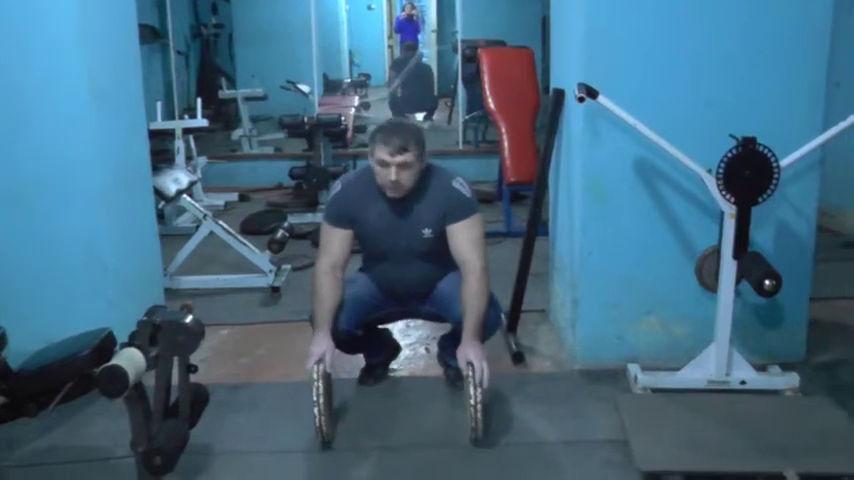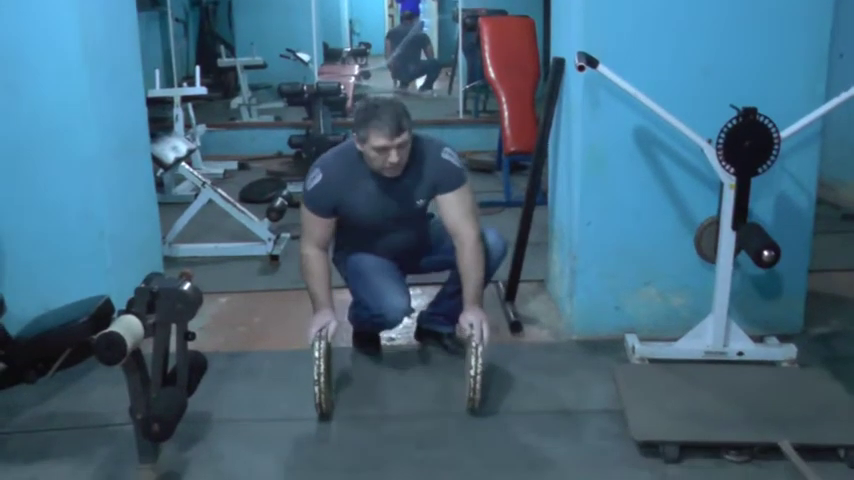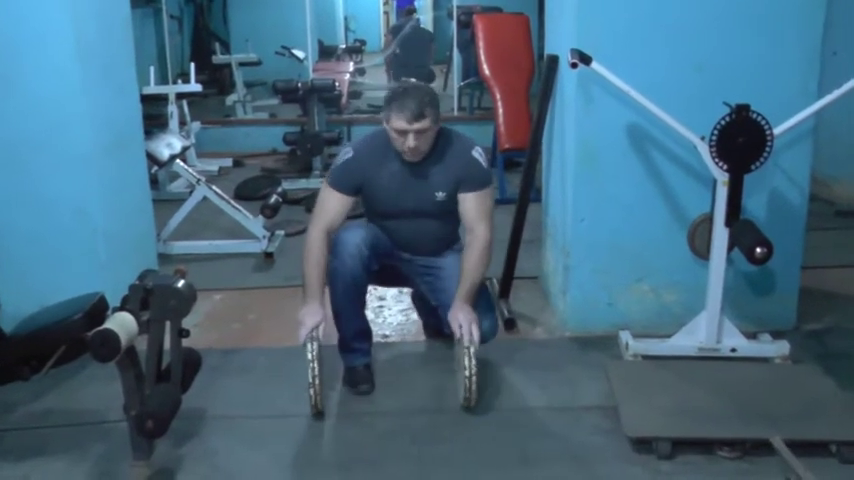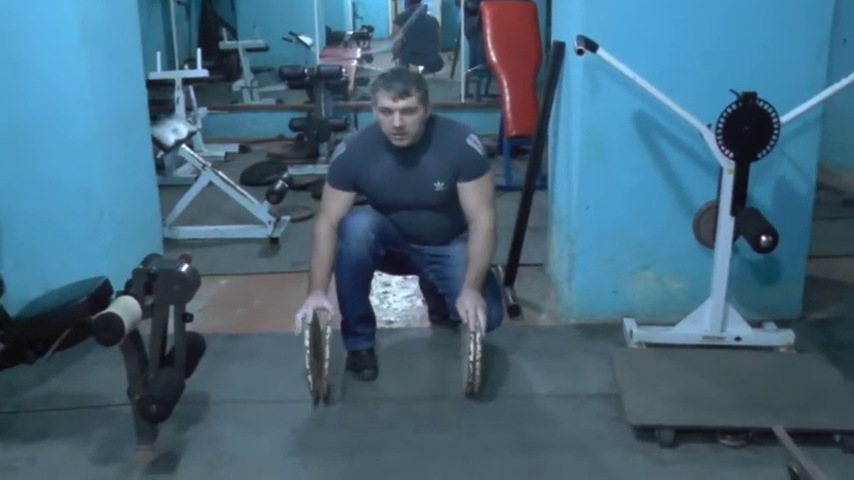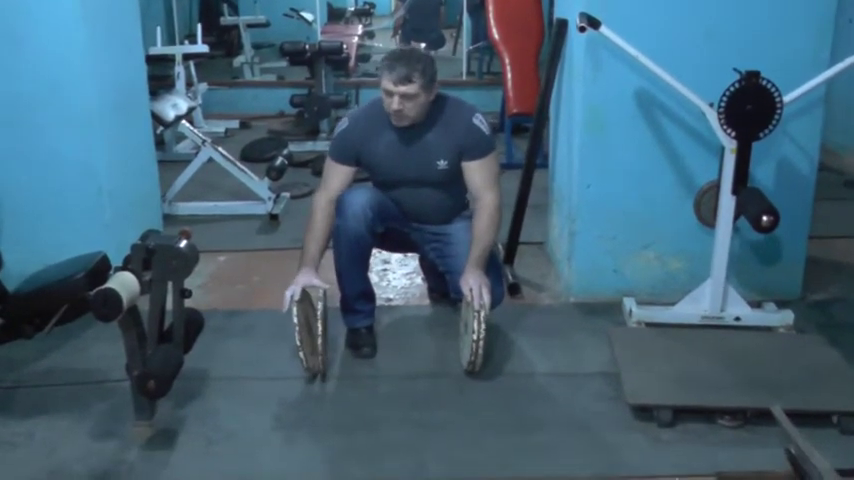
dt=1s
person 1, frame 1
left shoulder: (451, 190)
right shoulder: (347, 192)
left elbow: (474, 266)
right elbow: (329, 267)
left wrist: (470, 339)
right wrist: (322, 333)
left hip: (439, 283)
right hip: (378, 286)
left knee: (486, 316)
right knee: (332, 320)
left ankle: (451, 354)
right ankle: (380, 351)
person 1, frame 2
left shoulder: (438, 158)
right shoulder: (328, 175)
left elbow: (466, 234)
right elbow: (312, 248)
left wrist: (472, 305)
right wrist: (323, 309)
left hip: (421, 241)
right hip: (363, 254)
left knee: (492, 244)
right knee: (393, 308)
left ankle: (435, 323)
right ankle: (363, 322)
person 1, frame 3
left shoulder: (466, 155)
right shoulder: (359, 156)
left elbow: (479, 233)
right elbow: (320, 228)
left wrist: (464, 303)
right wrist: (313, 301)
left hip: (440, 256)
right hip: (384, 251)
left knee: (479, 328)
right knee: (348, 242)
left ankle: (430, 306)
right ankle: (355, 355)
person 1, frame 4
left shoulder: (461, 143)
right shoulder: (353, 151)
left elbow: (482, 220)
right elbow: (327, 223)
left wrist: (471, 289)
right wrist: (317, 291)
left hip: (447, 246)
right hip: (391, 243)
left knee: (485, 316)
right knee: (355, 226)
left ankle: (436, 291)
right ankle: (359, 341)
person 1, frame 5
left shoulder: (466, 123)
right shoulder: (356, 126)
left elbow: (486, 199)
right elbow: (326, 198)
left wrist: (475, 267)
right wrist: (307, 267)
left hip: (448, 224)
right hip: (392, 220)
left knee: (486, 294)
right knee: (353, 203)
left ankle: (435, 268)
right ankle: (358, 319)
